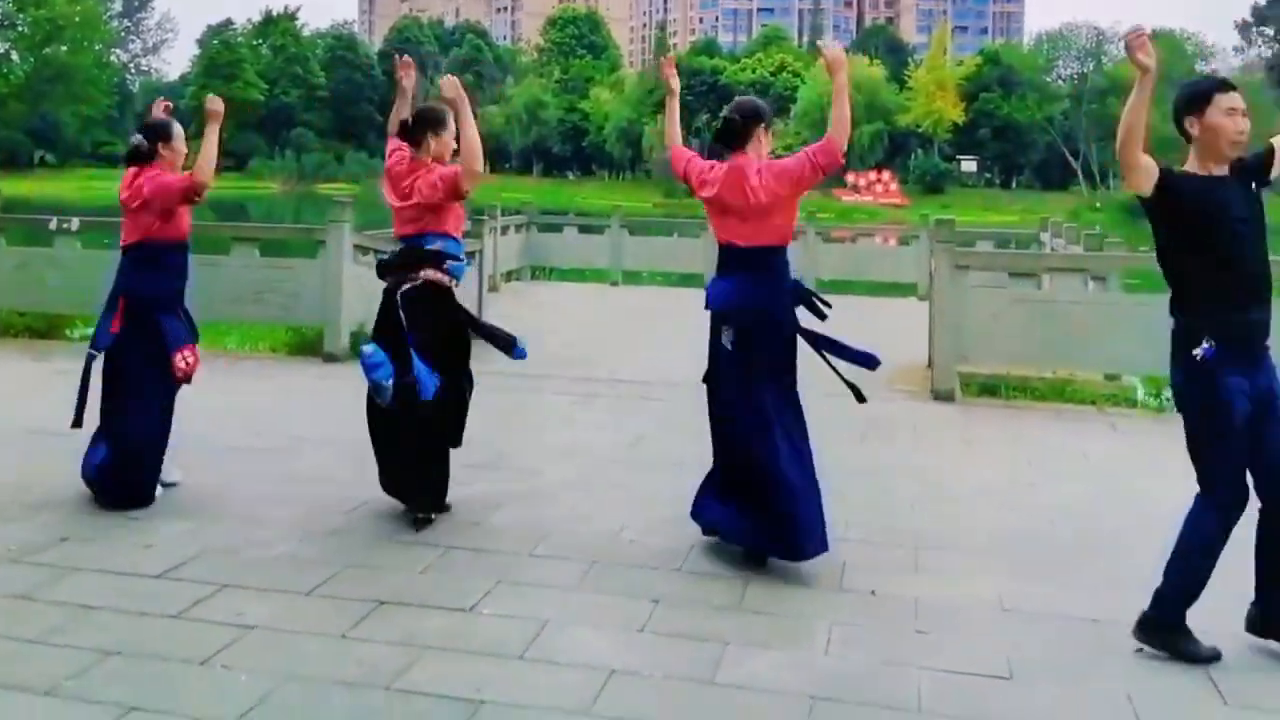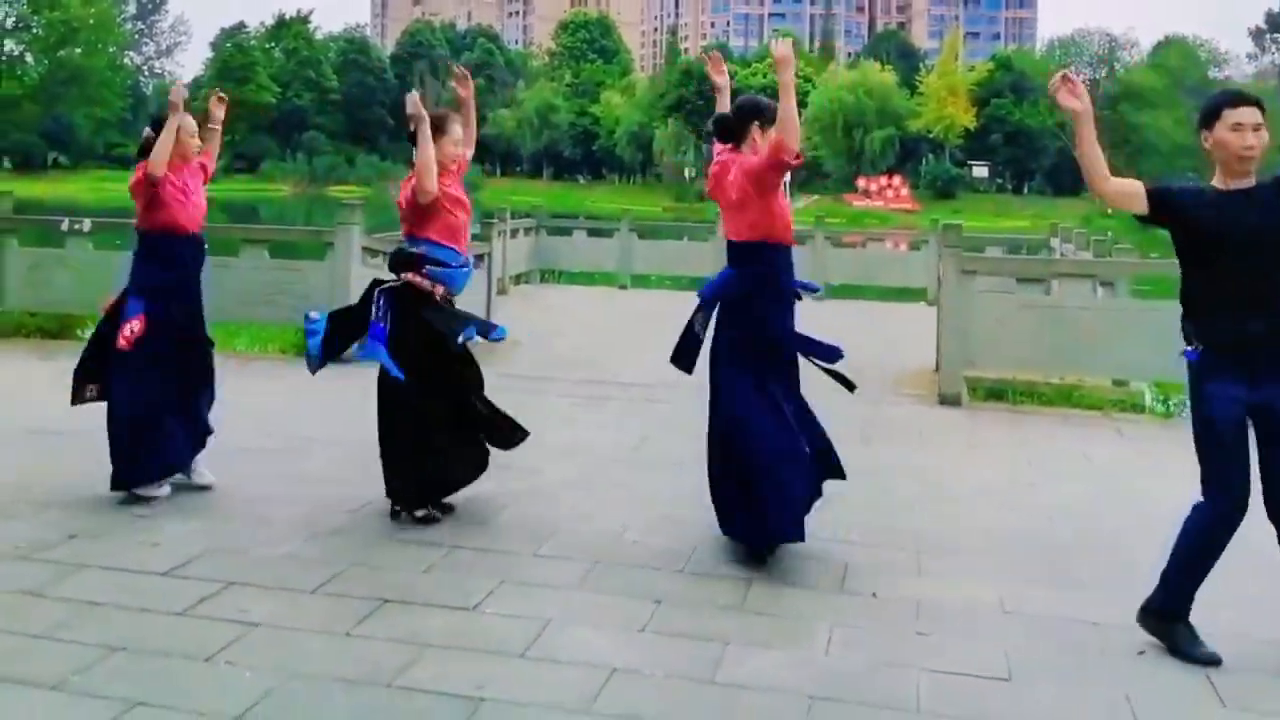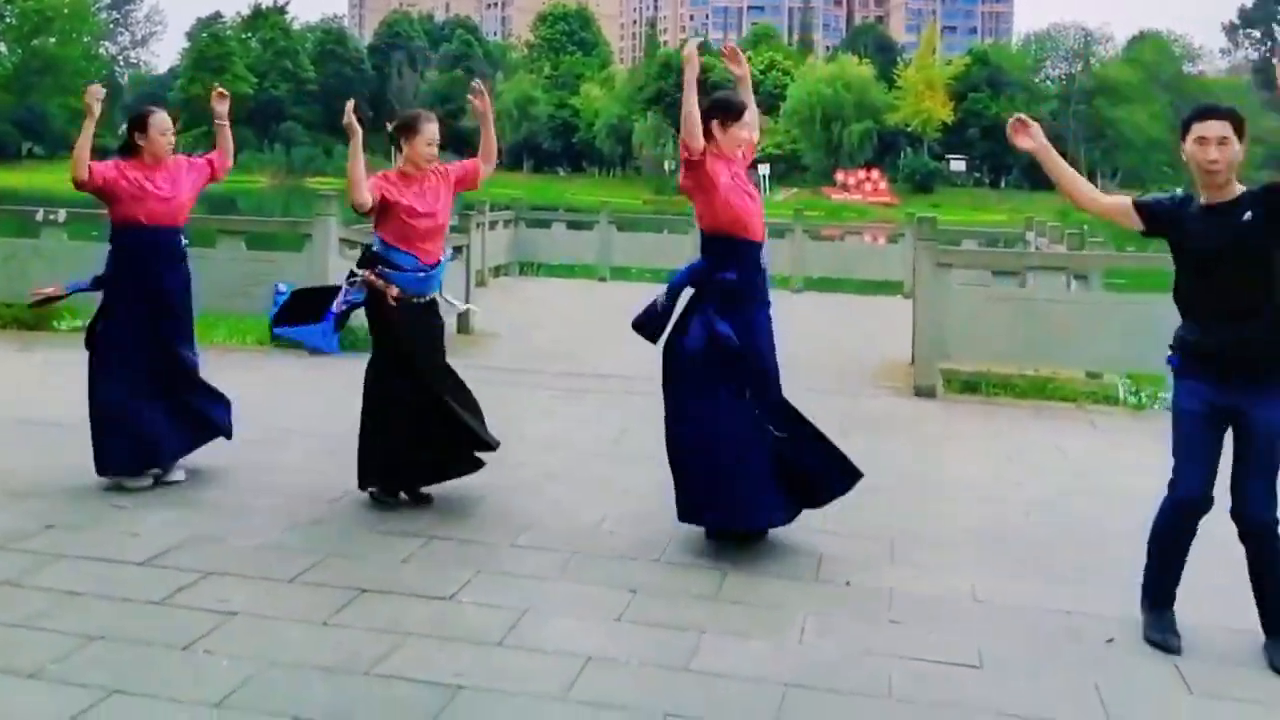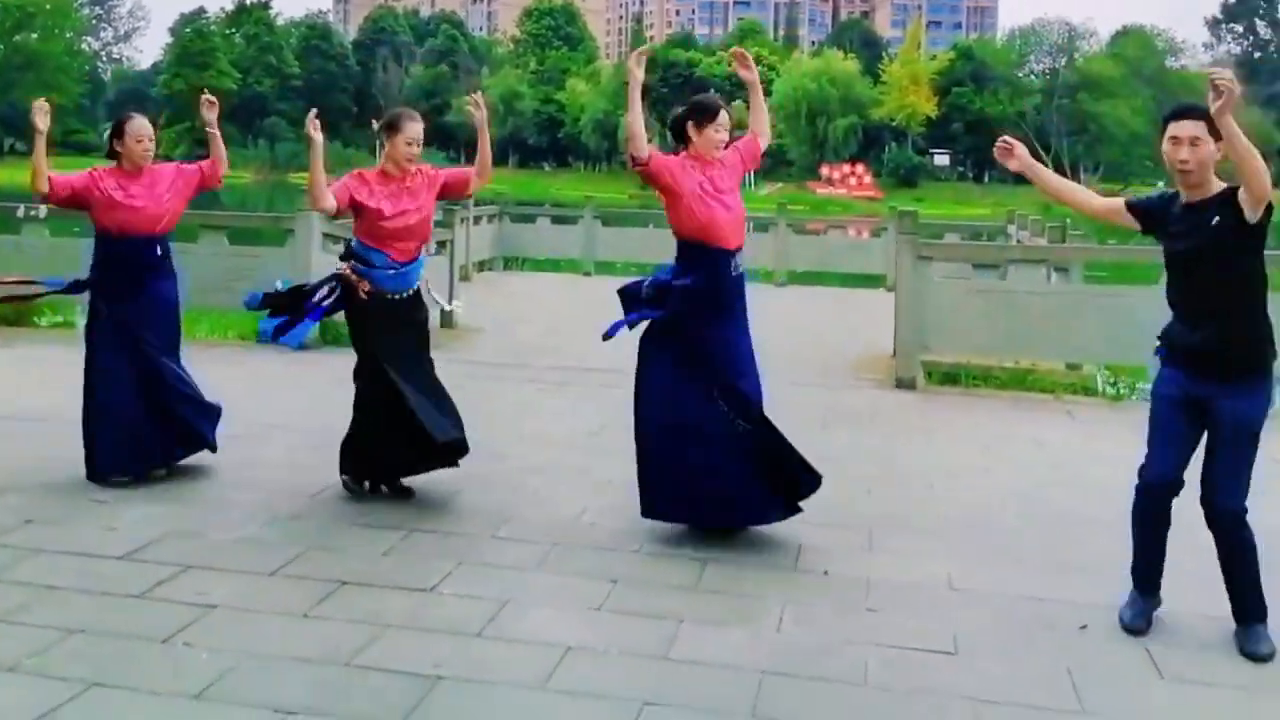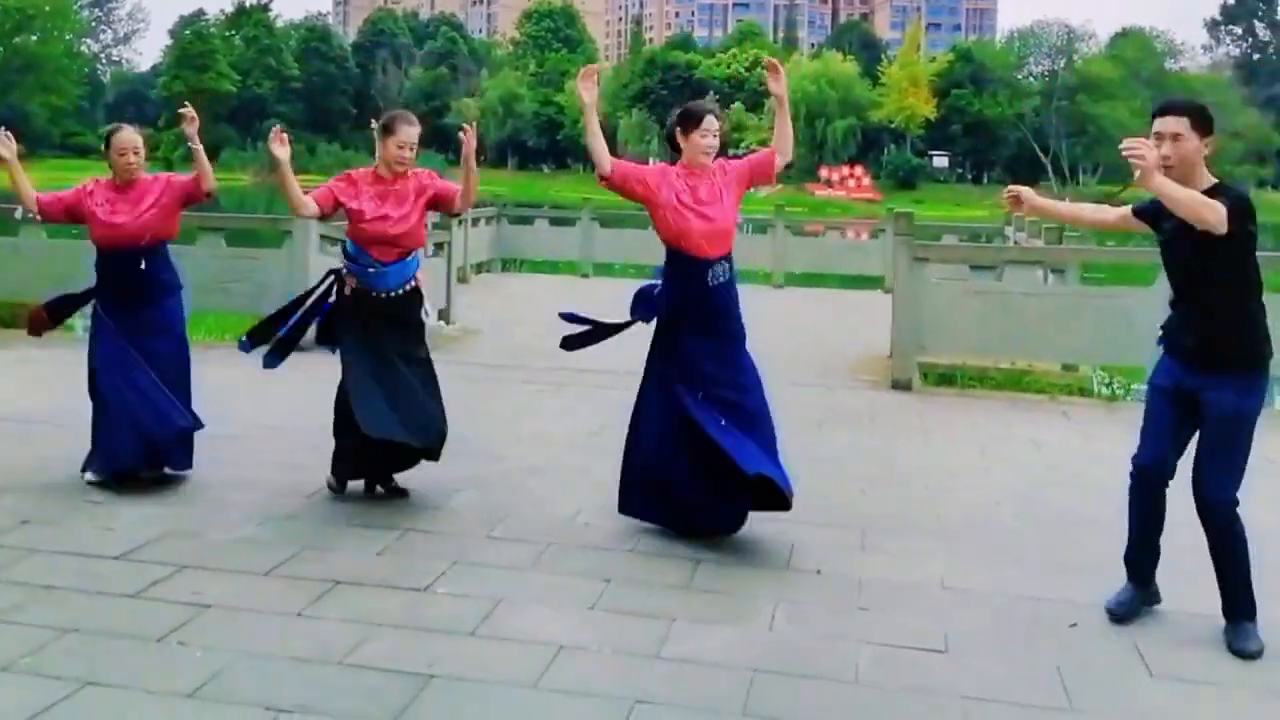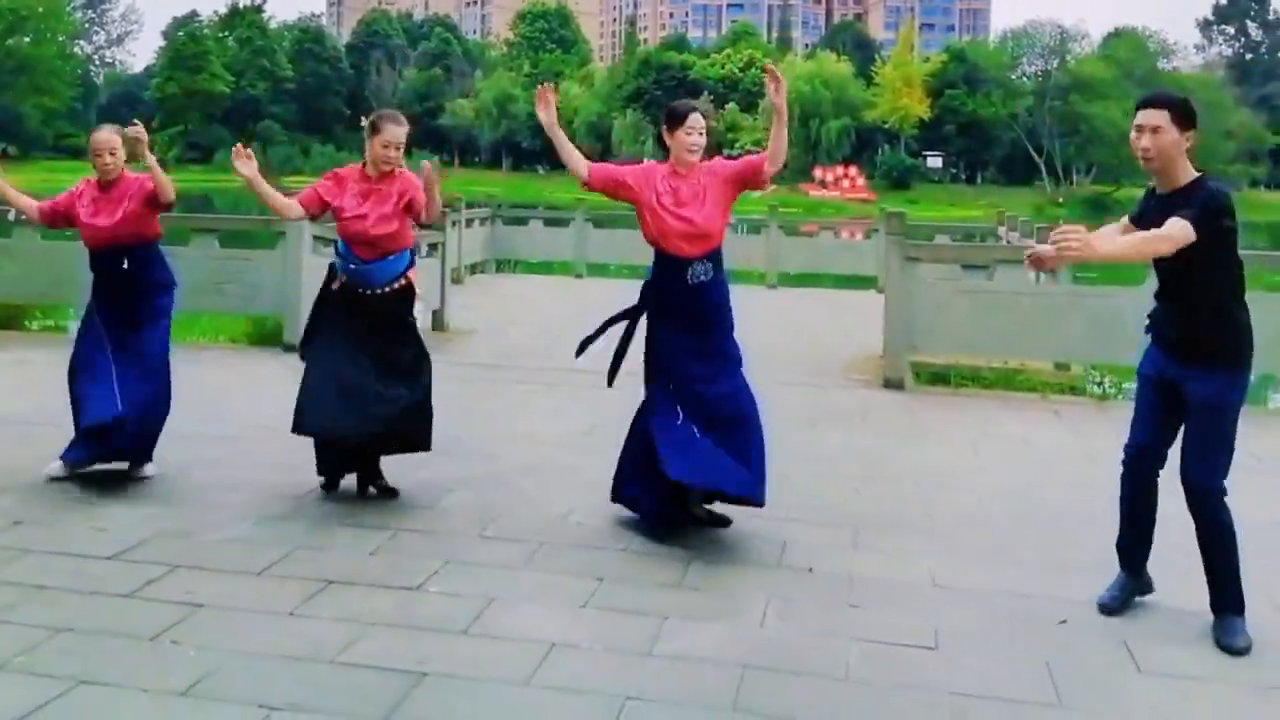
dt=0.1s
person 1, frame 1
right shoulder: (1170, 192)
right elbow: (1129, 158)
right wrist: (1145, 78)
right hip: (1206, 365)
right knee: (1224, 493)
right ankle: (1162, 621)
person 1, frame 2
right shoulder: (1188, 202)
right elbow: (1106, 185)
right wrist: (1083, 116)
right hip: (1220, 373)
right knee: (1225, 500)
right ankle: (1166, 612)
person 1, frame 3
right shoulder: (1174, 211)
right elbow: (1099, 201)
right wrist: (1043, 151)
right hip: (1198, 379)
right knee: (1185, 497)
right ankle: (1157, 606)
person 1, frame 4
right shoulder: (1165, 209)
right elbow: (1095, 204)
left wrist: (1229, 122)
right wrist: (1031, 168)
right hip: (1181, 370)
left knee: (1223, 501)
right knee: (1157, 479)
right ankle: (1145, 589)
person 1, frame 5
left shoulder: (1232, 201)
right shoulder: (1163, 206)
left elbow: (1204, 216)
right elbow: (1109, 217)
left wrist: (1155, 180)
right wrist: (1043, 205)
left hip: (1235, 372)
right hip: (1179, 362)
left knee: (1214, 496)
right knee: (1147, 471)
left ankle: (1241, 615)
right ankle: (1140, 581)
person 1, frame 6
left shoulder: (1210, 198)
right shoulder: (1155, 200)
left elbow: (1163, 242)
right elbow: (1123, 231)
left wrist: (1089, 249)
right wrist: (1064, 248)
left hip: (1219, 364)
right hip: (1165, 351)
left knee: (1203, 485)
right knee: (1139, 460)
left ankle: (1229, 609)
right ankle: (1133, 572)
person 2, frame 1
left shoulder: (709, 176)
right shoulder: (777, 176)
left elbow: (674, 150)
right elbow: (835, 145)
left wrist: (672, 94)
right wrist: (839, 78)
left hip: (733, 302)
right hip: (767, 303)
left knee: (741, 410)
right knee: (768, 417)
left ankle: (731, 519)
right ankle: (776, 531)
person 2, frame 2
left shoulder: (726, 167)
right shoulder: (757, 171)
left elbow: (724, 137)
right elbow: (788, 147)
left wrist: (723, 89)
right wrist: (786, 75)
left hip: (738, 297)
right hip: (760, 300)
left knee: (746, 405)
right knee: (764, 410)
left ankle: (755, 520)
right ankle: (765, 523)
person 2, frame 3
left shoulder: (732, 163)
right shoulder: (706, 167)
left elbow: (743, 128)
right elbow: (691, 141)
left wrist: (743, 77)
right wrist: (690, 76)
left hip: (737, 297)
right hip: (729, 299)
left knee: (738, 404)
right knee: (748, 404)
left ankle: (731, 512)
right ankle: (735, 514)
person 2, frame 4
left shoulder: (728, 165)
right shoulder: (675, 172)
left elbow: (760, 137)
right elbow: (637, 148)
left wrist: (754, 84)
right wrist: (634, 85)
left hip: (725, 300)
right hip: (698, 302)
left knee: (730, 398)
right knee: (718, 403)
left ankle: (723, 505)
right ankle: (715, 506)
person 2, frame 5
left shoulder: (731, 176)
right shoulder: (659, 181)
left elbow: (779, 157)
right elbow: (606, 165)
left wrist: (780, 103)
right wrist: (590, 108)
left hip: (723, 307)
right hip: (683, 309)
left knee: (735, 401)
right knee: (703, 403)
left ankle: (710, 497)
right ankle: (701, 504)
person 2, frame 6
left shoulder: (721, 174)
right shoulder: (644, 179)
left elbow: (772, 164)
right elbow: (585, 170)
left wrist: (779, 110)
right wrist: (552, 126)
left hip: (713, 303)
right hip: (670, 305)
left knee: (723, 398)
right knee: (674, 400)
left ankle: (692, 495)
right ankle: (670, 499)
person 3, frame 1
left shoulder: (400, 168)
right shoulder: (438, 177)
left elbow: (394, 134)
right elbow: (472, 169)
left wrist: (405, 93)
right wrist: (459, 103)
left hip: (410, 290)
right hip: (432, 292)
left knee: (415, 388)
right knee: (438, 390)
left ankle: (416, 490)
right ankle: (423, 498)
person 3, frame 2
left shoulder: (446, 175)
right shoulder: (422, 187)
left elbow: (467, 150)
right elbow: (429, 189)
left wrist: (468, 101)
right wrist: (424, 122)
left hip: (426, 298)
right hip: (420, 297)
left knee: (437, 389)
right knee: (436, 391)
left ankle: (420, 491)
right ankle: (415, 497)
person 3, frame 3
left shoulder: (441, 176)
right shoulder: (390, 183)
left elbow: (484, 163)
right elbow: (361, 201)
left wrist: (484, 112)
right wrist: (356, 140)
left hip: (419, 301)
right hip: (390, 301)
left knee: (424, 382)
right knee: (413, 383)
left ankle: (399, 475)
right ankle: (384, 477)
person 3, frame 4
left shoulder: (429, 178)
right shoulder: (362, 182)
left elbow: (479, 179)
right elbow: (324, 205)
left wrist: (482, 129)
right wrist: (316, 149)
left hip: (408, 298)
right hip: (365, 296)
left knee: (411, 375)
right knee: (383, 379)
left ankle: (386, 471)
right ankle: (359, 469)
person 3, frame 5
left shoulder: (423, 183)
right shoulder: (352, 183)
left elbow: (464, 203)
right elbow: (306, 208)
left wrist: (468, 159)
right wrist: (284, 166)
left hip: (402, 299)
right hip: (357, 297)
left knee: (407, 382)
right knee: (363, 380)
left ankle: (380, 469)
right ankle: (347, 467)
person 3, frame 6
left shoulder: (407, 183)
right shoulder: (338, 181)
left elbow: (429, 216)
right elbow: (291, 210)
left wrist: (432, 187)
right wrist: (254, 179)
left hip: (394, 296)
right hip: (347, 294)
left knee: (393, 378)
right knee: (334, 375)
left ankle: (370, 469)
right ankle: (336, 465)
person 4, frame 1
left shoulder: (138, 177)
right shoulder: (149, 182)
right elbow: (200, 182)
left wrist: (155, 125)
right wrist: (214, 123)
left hip: (148, 293)
right hip: (148, 297)
left knee: (151, 382)
right knee: (143, 387)
left ankle: (124, 469)
right ankle: (125, 483)
person 4, frame 2
left shoulder: (186, 173)
right shoulder: (151, 177)
left elbow: (207, 160)
right elbow: (153, 171)
left wrist: (215, 121)
right wrist: (174, 116)
left hip: (181, 288)
right hip: (156, 287)
left knee: (189, 373)
right knee: (145, 374)
left ankle: (180, 457)
right ankle: (139, 473)
person 4, frame 3
left shoulder: (185, 168)
right shoulder: (118, 173)
left elbow: (223, 161)
right elbow: (79, 174)
left wrist: (221, 118)
right wrist: (92, 119)
left hip: (170, 282)
right hip: (128, 284)
left knee: (172, 363)
right knee: (122, 370)
left ankle: (167, 453)
right ankle: (125, 461)
person 4, frame 4
left shoulder: (171, 176)
right shoulder: (95, 182)
left elbow: (217, 172)
right elbow: (45, 188)
left wrist: (211, 126)
right wrist: (41, 136)
left hip: (155, 286)
right hip: (111, 288)
left knee: (157, 366)
right knee: (112, 370)
left ankle: (153, 451)
right ankle: (115, 461)
person 4, frame 5
left shoulder: (164, 187)
right shoulder: (91, 194)
left elbow: (207, 187)
right elbow: (40, 205)
left wrist: (194, 141)
left hip: (158, 293)
right hip: (112, 295)
left knee: (165, 373)
right knee: (113, 375)
left ankle: (161, 454)
right ankle: (113, 456)
person 4, frame 6
left shoulder: (143, 186)
right shoulder: (80, 195)
left elbow: (167, 197)
right elbow: (41, 211)
left wrist: (147, 156)
left hip: (149, 290)
right hip: (107, 294)
left knee: (145, 372)
right knee: (91, 369)
left ankle: (139, 452)
right ankle: (88, 448)
